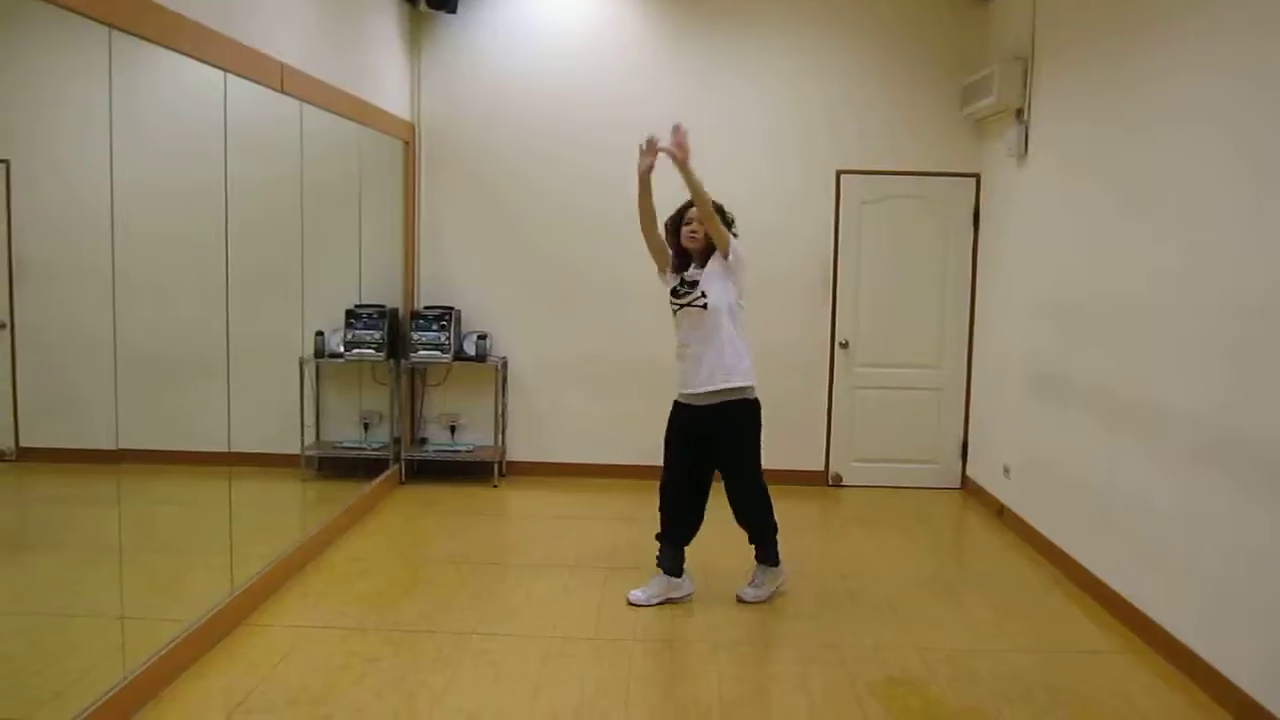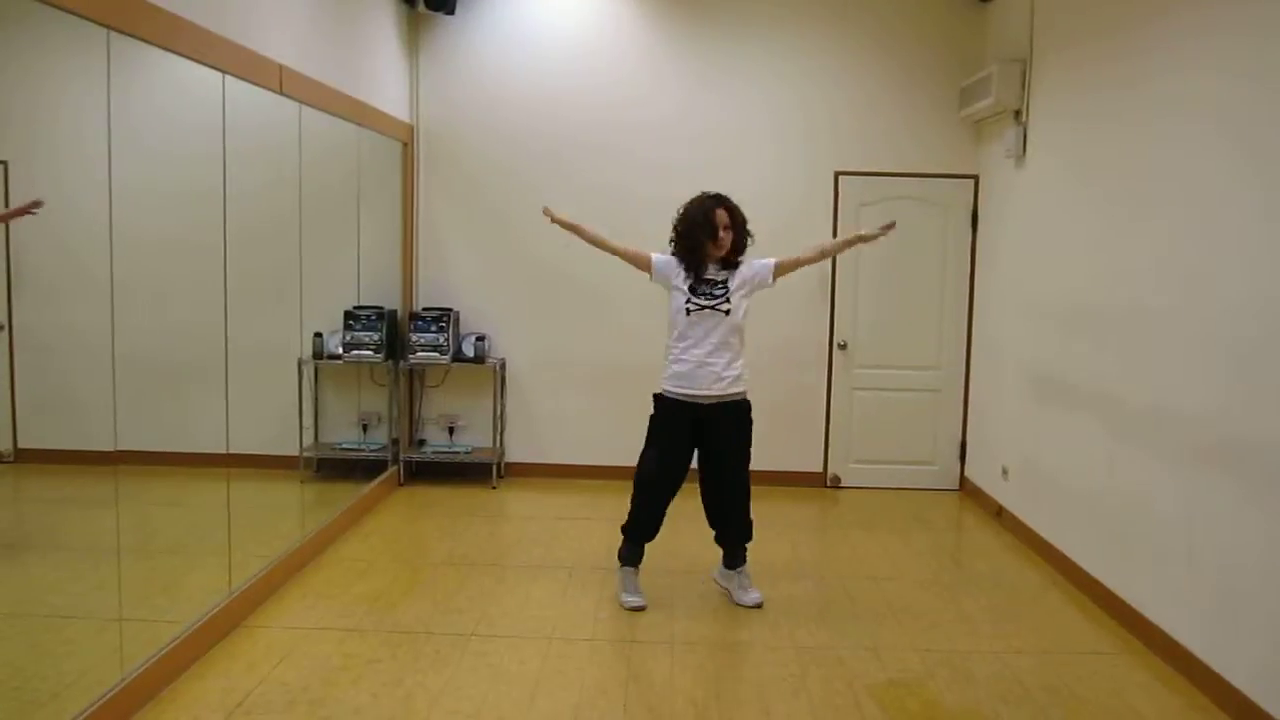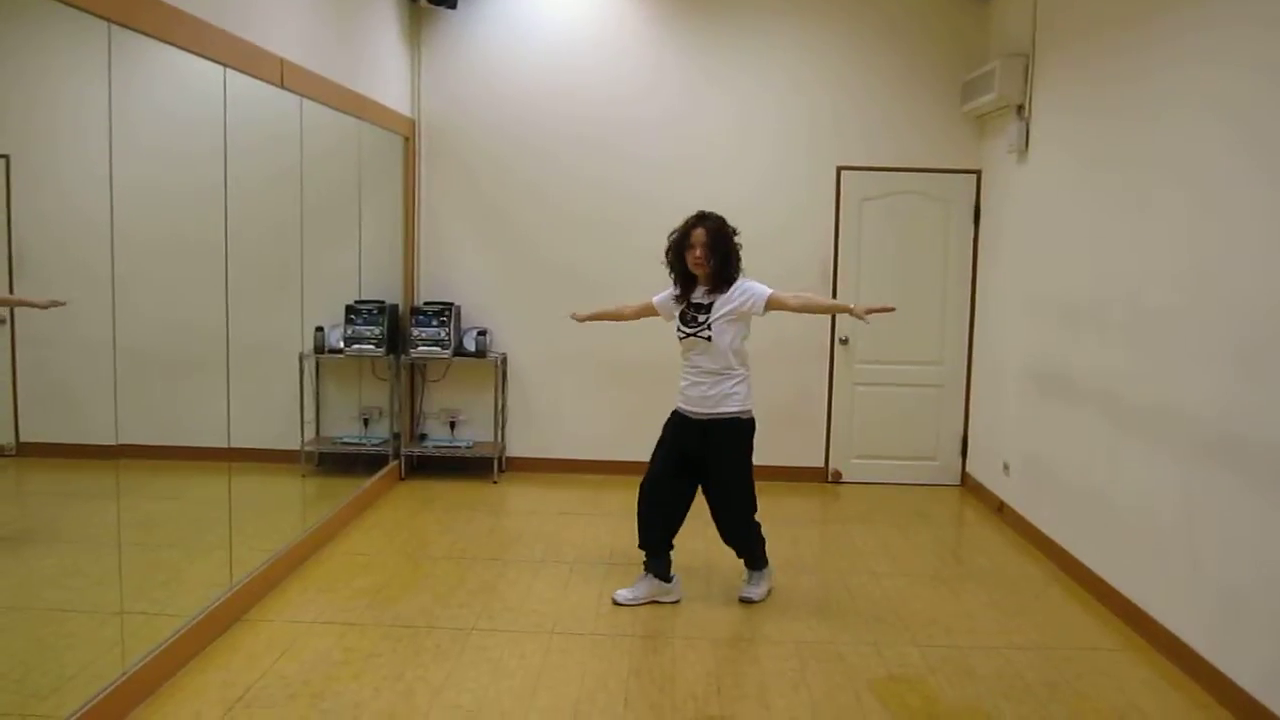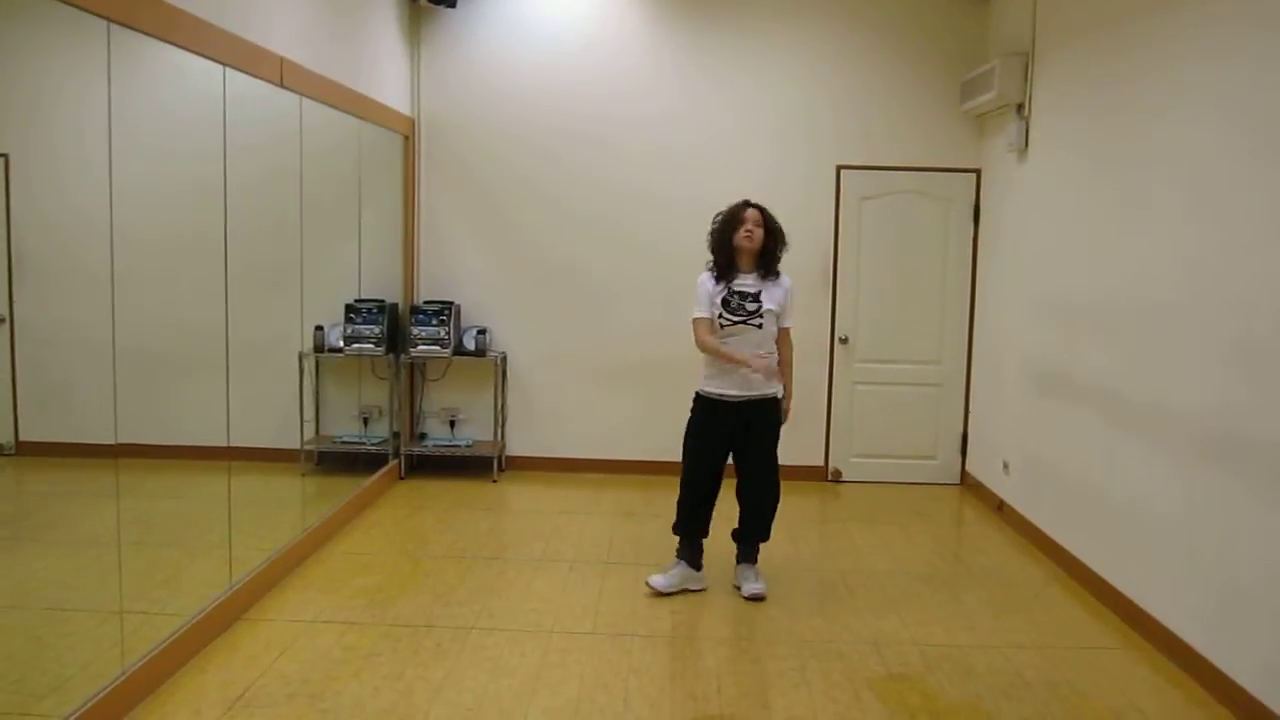
dt=0.5s
person 1, frame 1
left shoulder: (725, 265)
right shoulder: (672, 271)
left elbow: (710, 213)
right elbow: (650, 228)
left wrist: (684, 166)
right wrist: (645, 175)
left hip: (735, 401)
right hip: (689, 404)
left knee: (747, 491)
right knee: (679, 493)
left ankle: (769, 568)
right ankle: (671, 575)
person 1, frame 2
left shoulder: (747, 273)
right shoulder: (673, 269)
left elbow: (804, 258)
right elbow: (620, 249)
left wrist: (858, 239)
right wrist: (567, 225)
left hip: (728, 404)
right hip: (677, 401)
left knee: (730, 491)
right knee: (653, 485)
left ankle: (734, 569)
right ankle: (629, 568)
person 1, frame 3
left shoulder: (740, 291)
right shoulder: (680, 294)
left elbow: (789, 300)
right elbow: (635, 310)
left wrist: (848, 308)
right wrist: (588, 316)
left hip: (729, 420)
right hip: (686, 416)
left knee: (732, 505)
right knee: (657, 494)
left ankle: (757, 571)
right ankle: (658, 577)
person 1, frame 4
left shoulder: (778, 284)
right shoulder: (710, 281)
left elbow: (783, 342)
right elbow: (702, 339)
left wrist: (788, 393)
right wrist: (747, 361)
left hip: (761, 402)
right hip: (714, 399)
left knee: (759, 487)
right knee: (697, 479)
left ankle: (747, 565)
right ankle: (688, 565)
